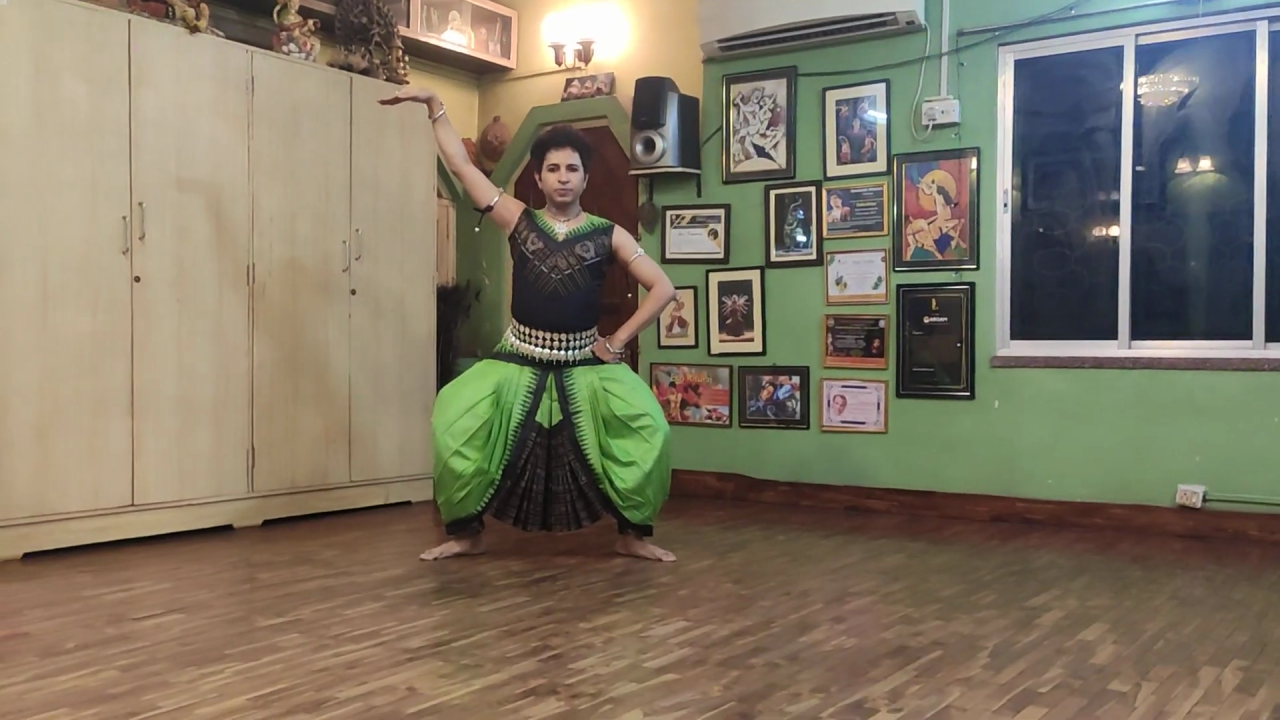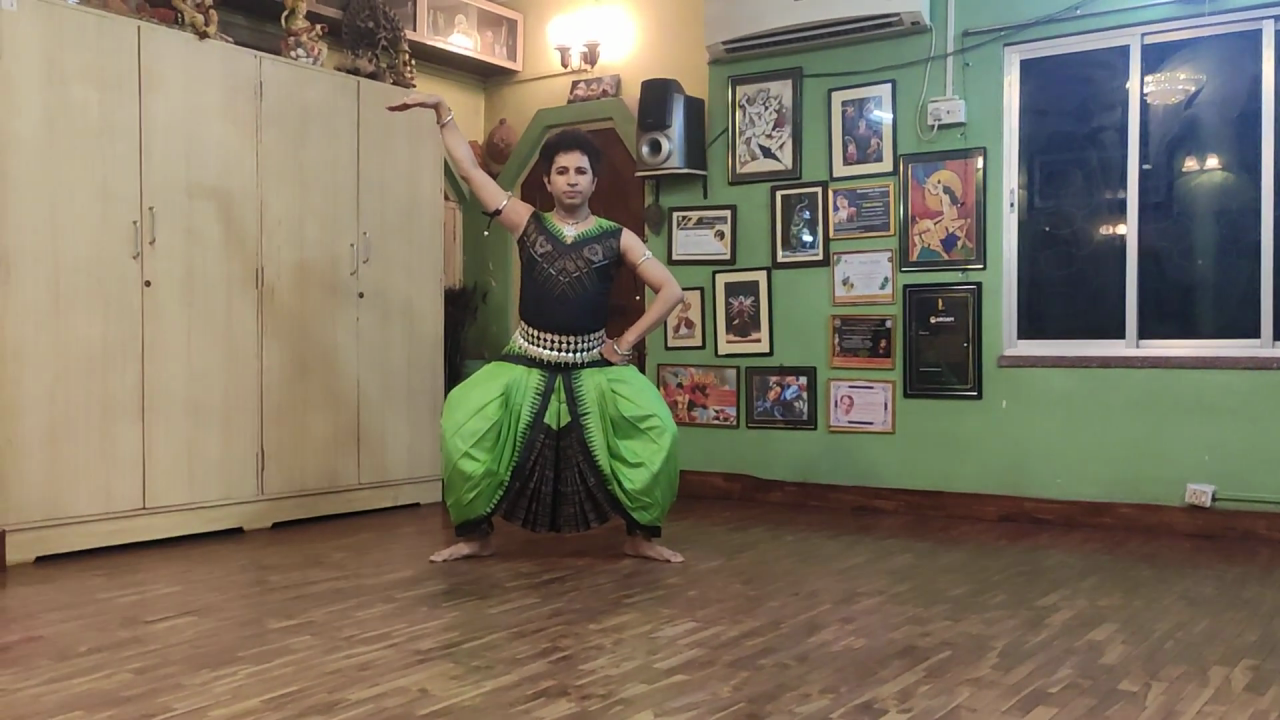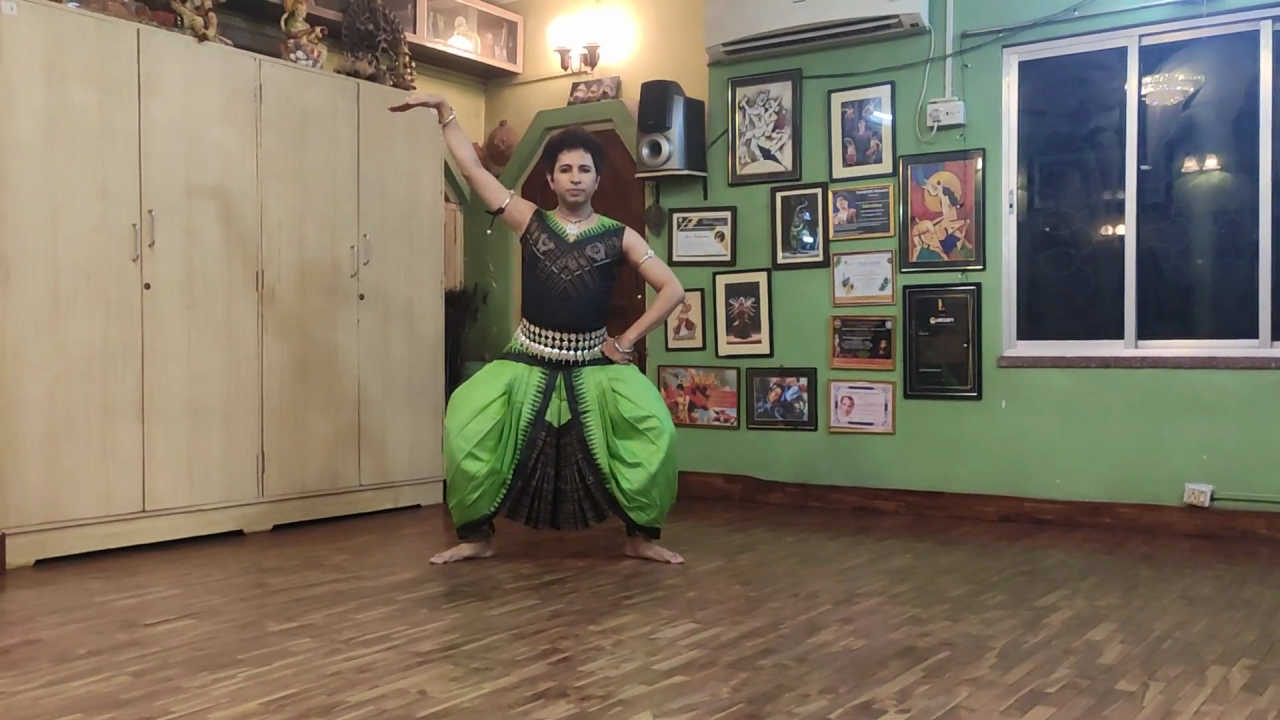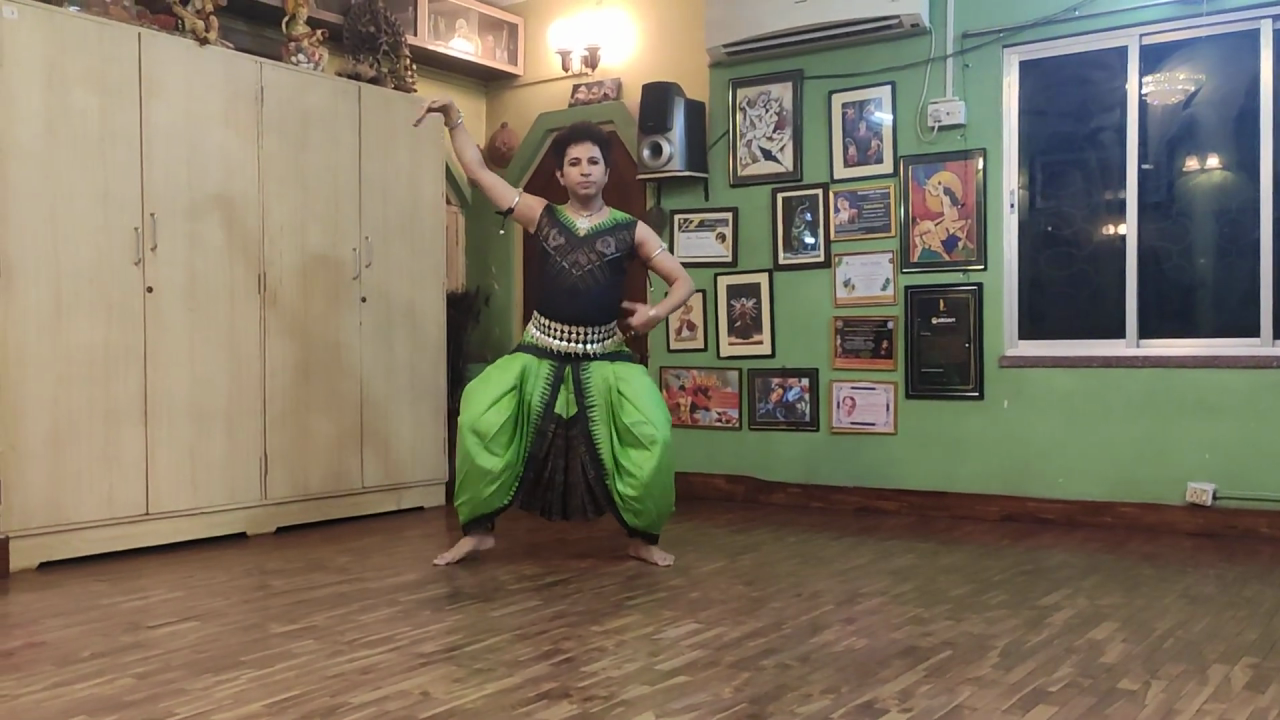
dt=0.5s
person 1, frame 1
left shoulder: (608, 235)
right shoulder: (519, 221)
left elbow: (663, 287)
right elbow: (461, 165)
left wrist: (618, 341)
right wrist: (434, 104)
left hip: (585, 364)
right hip: (519, 361)
left knee: (649, 428)
right knee: (453, 421)
left ankle: (633, 534)
right ankle: (466, 532)
person 1, frame 2
left shoulder: (617, 238)
right shoulder: (527, 224)
left elbow: (671, 291)
right elbow: (470, 170)
left wrist: (626, 342)
right wrist: (442, 110)
left hip: (593, 365)
right hip: (528, 363)
left knee: (657, 429)
right knee: (462, 423)
left ankle: (641, 535)
right ankle: (475, 533)
person 1, frame 3
left shoulder: (619, 237)
right shoulder: (530, 220)
left elbow: (672, 289)
right elbow: (472, 168)
left wrist: (627, 340)
right wrist: (444, 109)
left hip: (594, 363)
right hip: (529, 361)
left knee: (655, 428)
right knee: (466, 423)
left ankle: (641, 535)
right ankle: (476, 534)
person 1, frame 4
left shoulder: (630, 230)
right shoulder: (541, 215)
left elbow: (681, 279)
right elbow: (479, 172)
left wrist: (657, 308)
right wrist: (451, 117)
left hip: (603, 357)
right hip: (540, 353)
left knee: (649, 433)
right knee: (479, 417)
left ankle: (642, 538)
right ankle: (479, 529)
